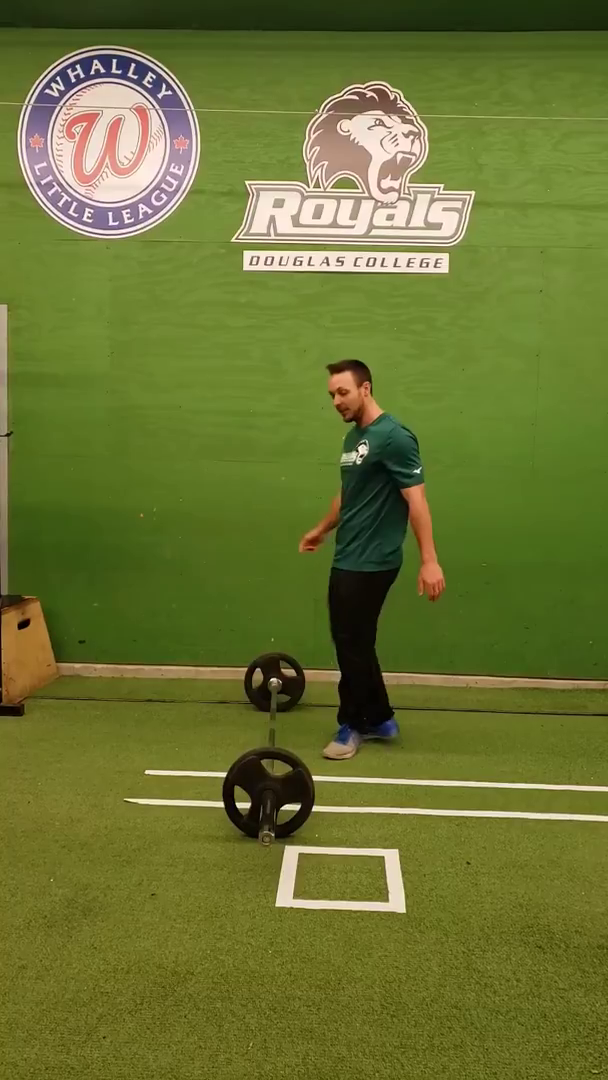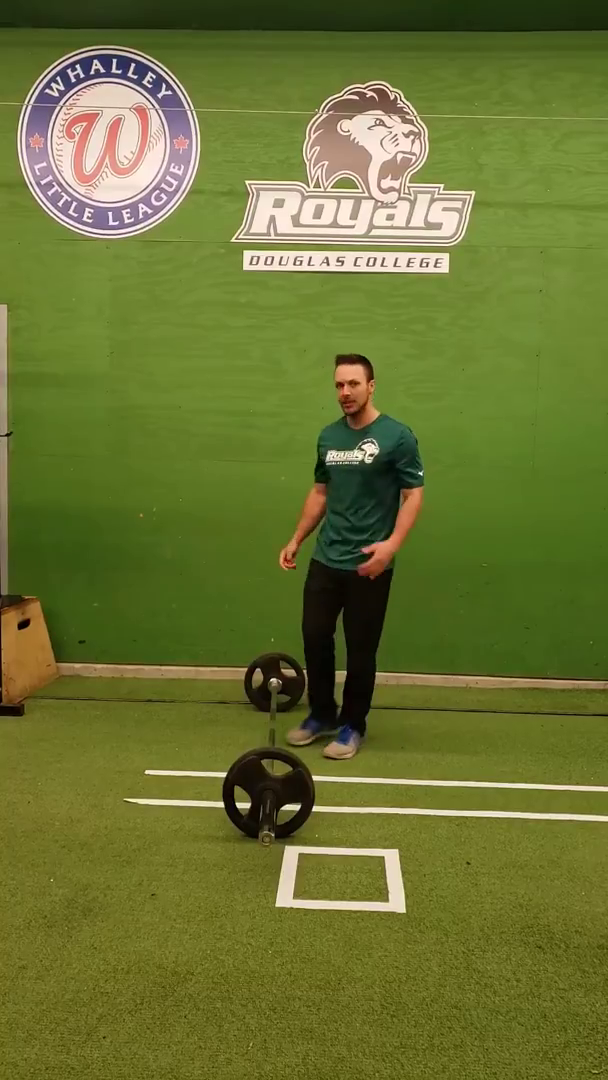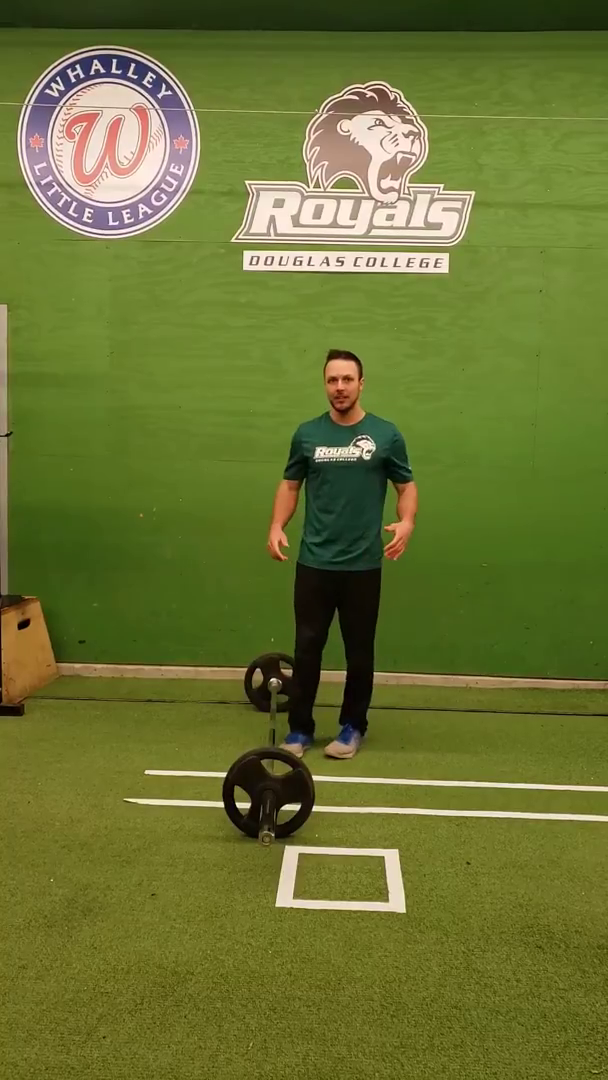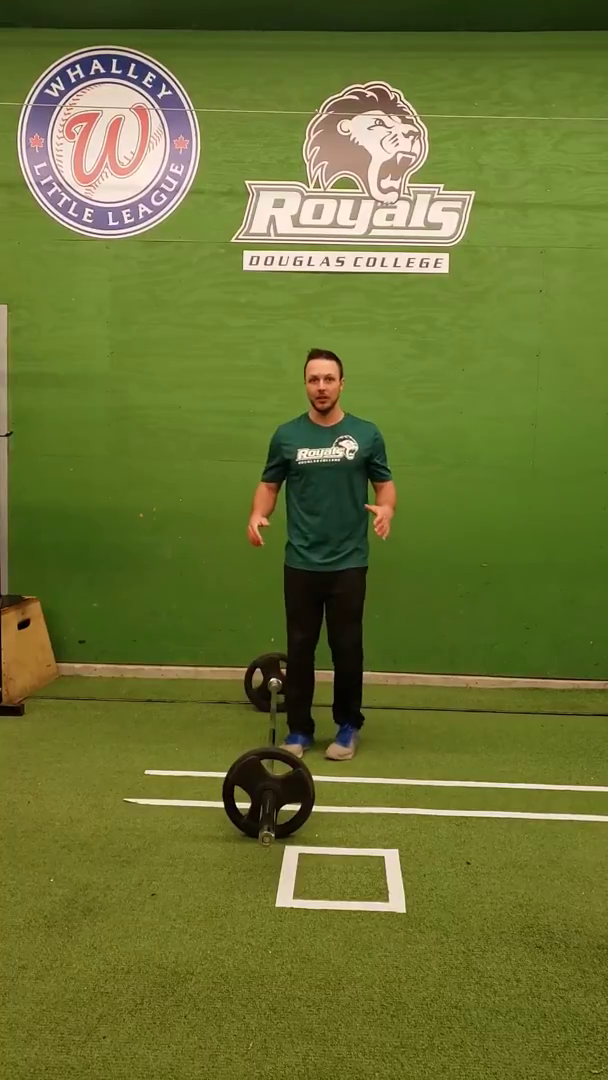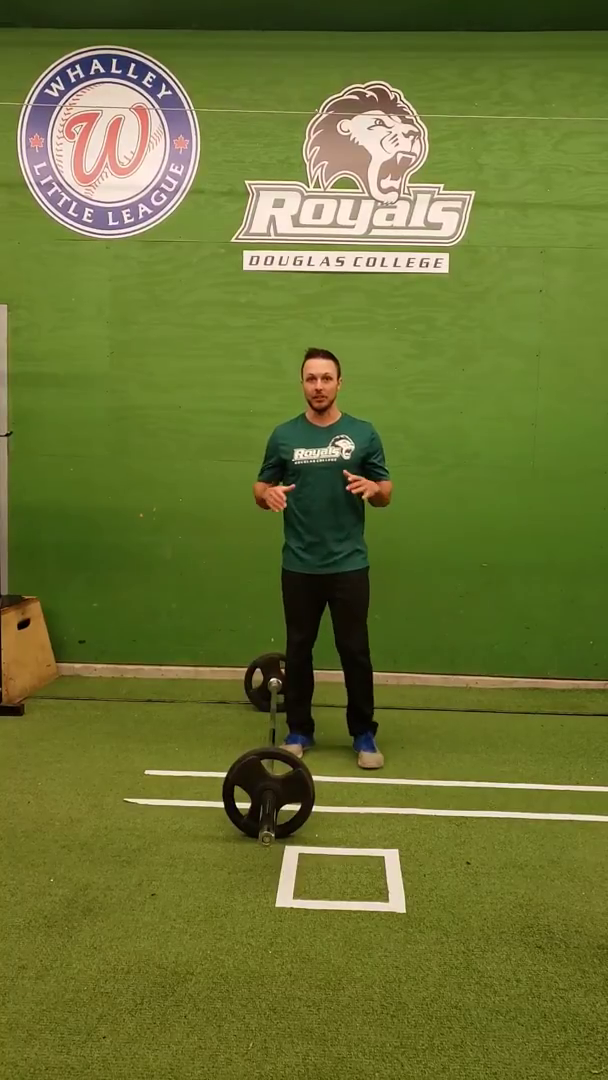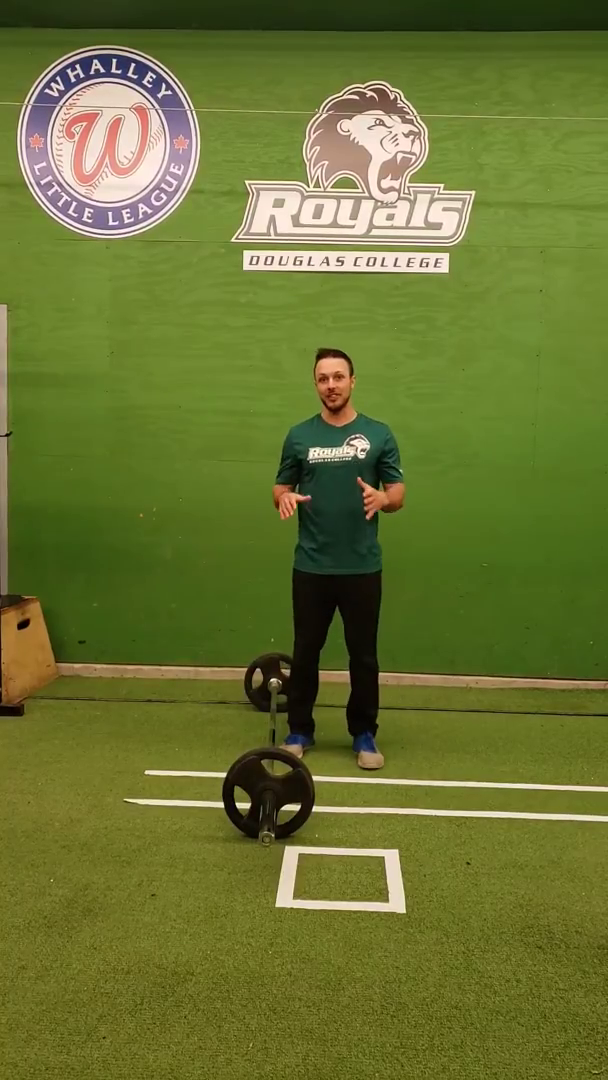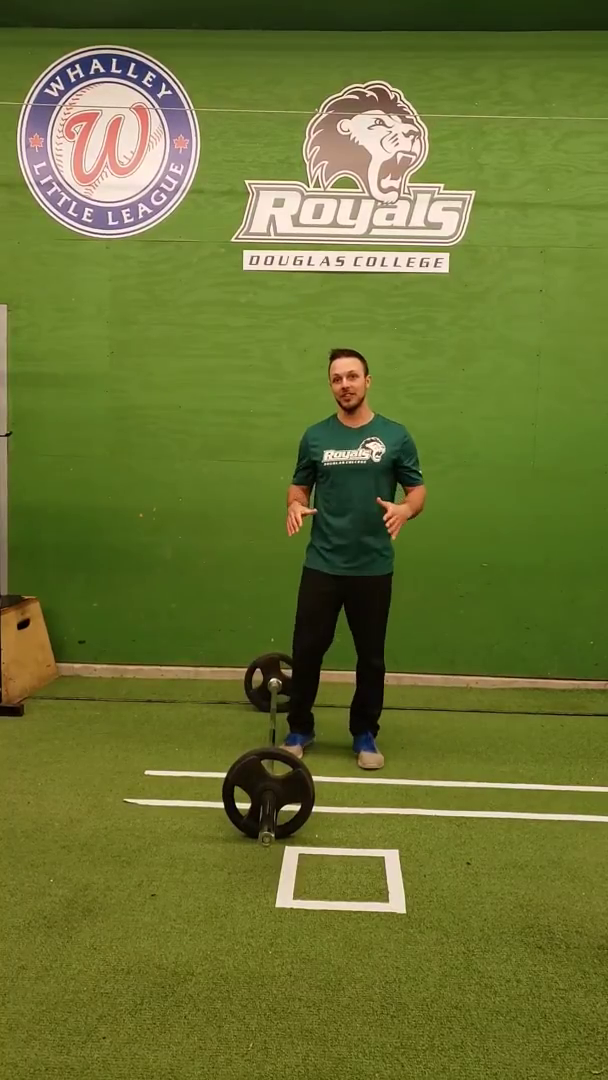
dt=0.3s
person 1, frame 1
left shoulder: (392, 437)
right shoulder: (354, 435)
left elbow: (416, 498)
left wrist: (429, 560)
right wrist: (322, 529)
left hip: (370, 562)
right hip: (349, 559)
left knee: (353, 641)
right knee: (351, 638)
left ankle: (353, 724)
right ankle: (378, 718)
person 1, frame 2
left shoulder: (397, 436)
right shoulder: (329, 436)
left elbow: (413, 495)
left wrist: (393, 543)
right wrist: (296, 539)
left hip: (369, 564)
right hip: (325, 559)
left knee: (361, 648)
right knee: (314, 639)
left ankle: (352, 725)
right ankle: (320, 714)
person 1, frame 3
left shoulder: (385, 434)
right shoulder: (307, 433)
left elbow: (406, 486)
right elbow: (290, 486)
left wrist: (406, 522)
right wrist: (277, 526)
left hip: (362, 564)
right hip: (313, 561)
left knee: (359, 649)
right knee: (307, 646)
left ankle: (353, 726)
right ankle: (300, 728)
person 1, frame 4
left shoulder: (366, 434)
right shoulder: (287, 435)
left elbow: (385, 484)
right elbow: (267, 486)
left wrist: (386, 506)
right wrist: (258, 514)
left hip: (349, 561)
right hip: (301, 563)
left knee: (346, 646)
right knee: (300, 648)
left ankle: (348, 725)
right ankle: (299, 729)
person 1, frame 5
left shoulder: (363, 433)
right shoulder: (283, 435)
left elbow: (385, 491)
right elbow: (262, 486)
left wrist: (371, 487)
right wrist: (270, 494)
left hip: (349, 564)
right hip: (299, 564)
left knee: (355, 650)
right knee: (298, 650)
left ankle: (364, 733)
right ankle: (299, 729)
person 1, frame 6
left shoulder: (378, 434)
right shoulder: (299, 435)
left elbow: (398, 492)
right elbow: (281, 488)
left wrist: (382, 499)
right wrist: (285, 499)
left hip: (362, 566)
right hip: (311, 565)
left knee: (363, 655)
right knee: (305, 651)
left ankle: (364, 734)
right ankle: (300, 730)
person 1, frame 7
left shoulder: (395, 435)
right shoulder: (315, 436)
left elbow: (417, 491)
right elbow: (299, 487)
left wrist: (405, 509)
right wrist: (295, 507)
left hip: (373, 568)
right hip: (321, 564)
left knee: (371, 656)
right knee: (307, 648)
left ankle: (365, 734)
right ankle: (299, 729)
